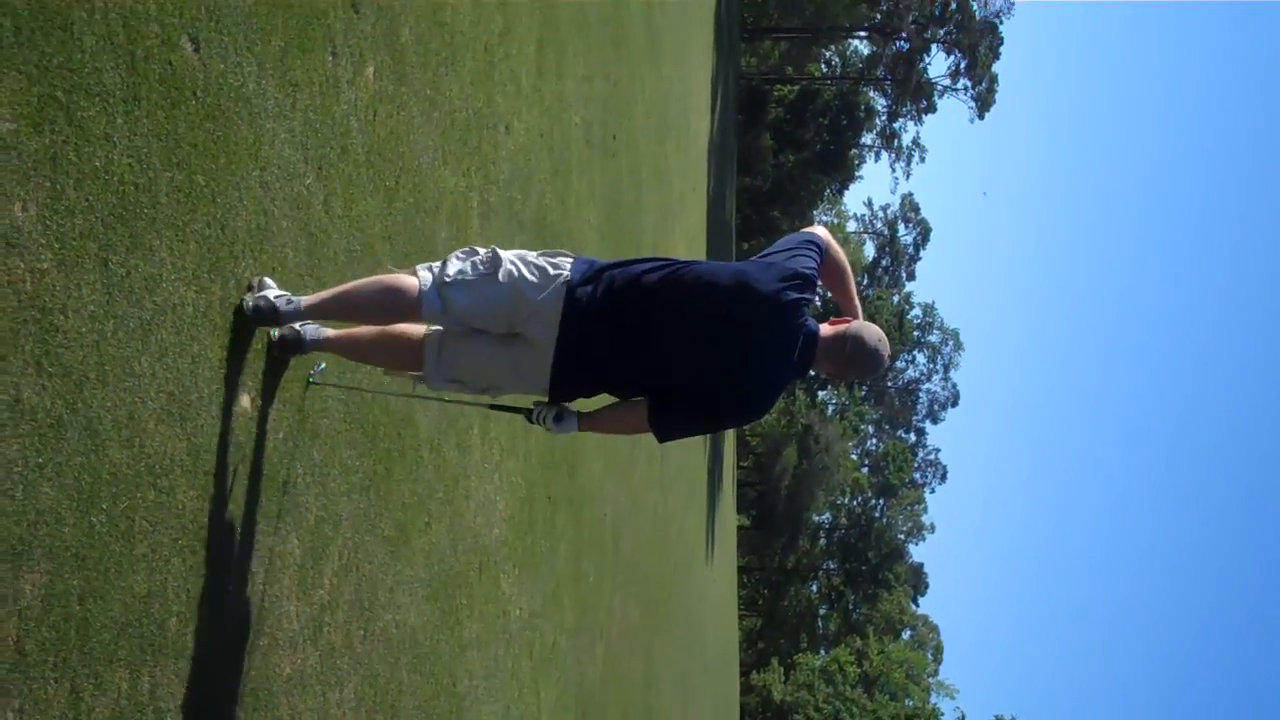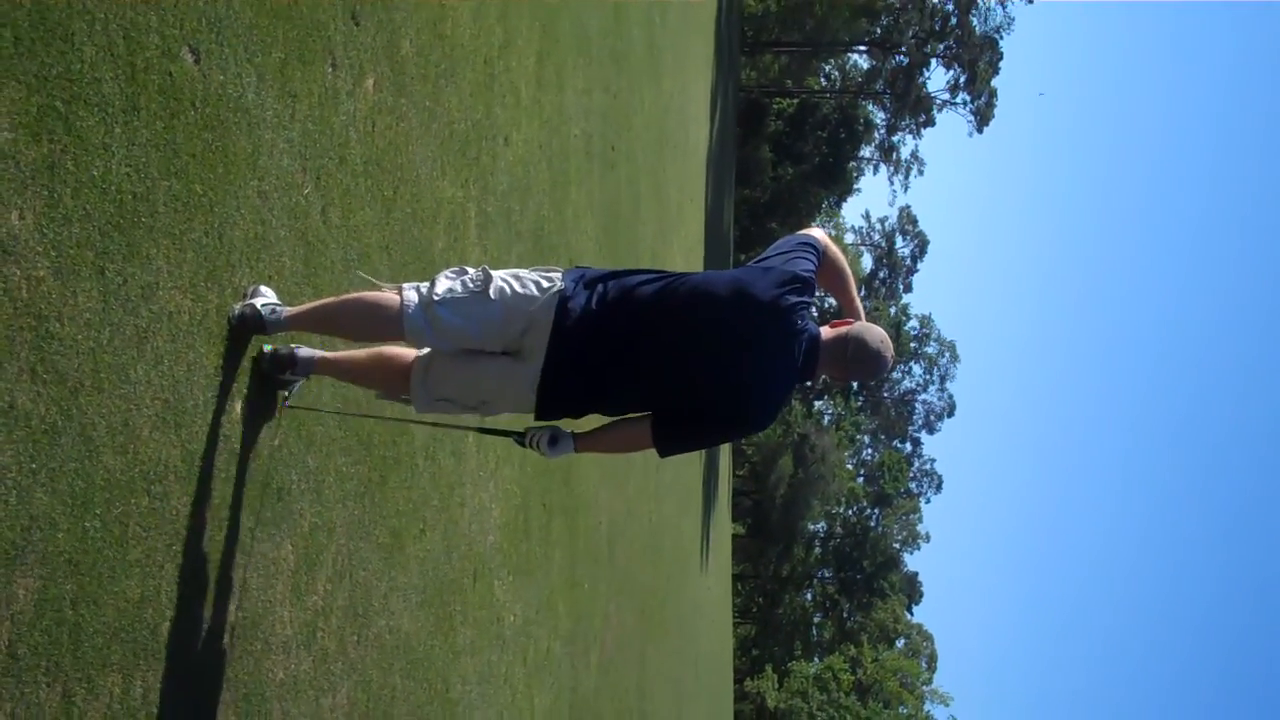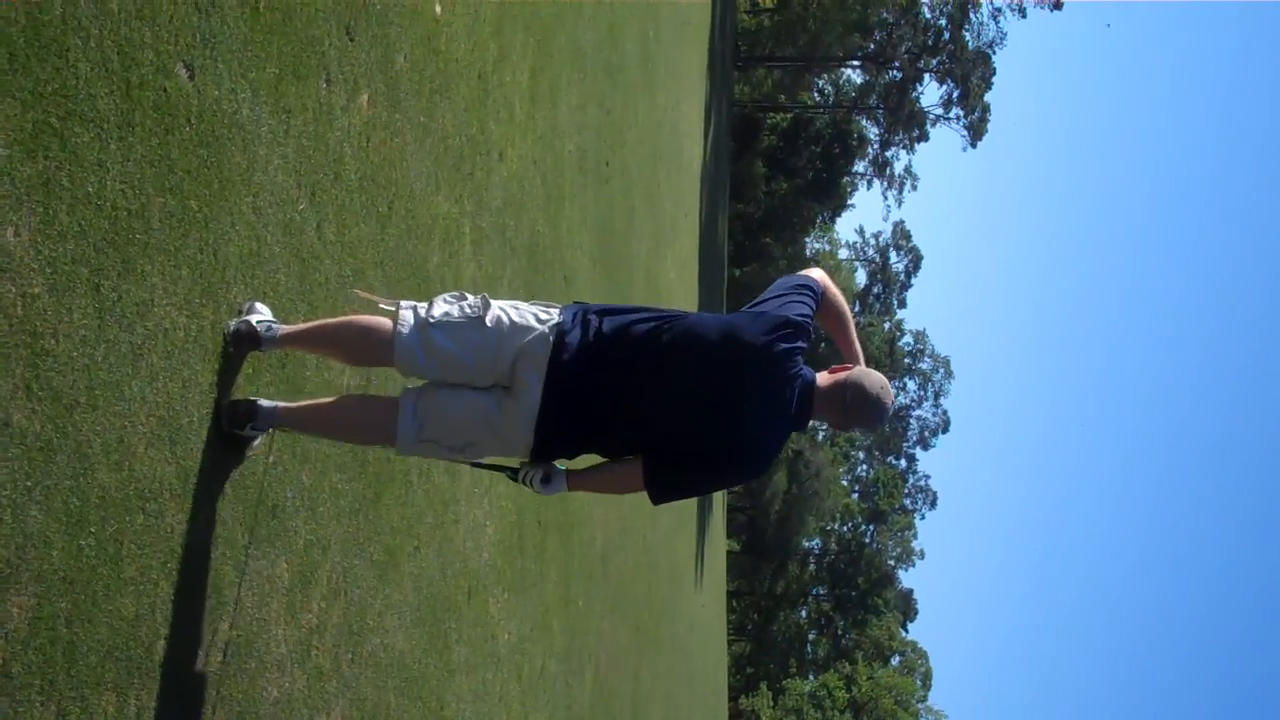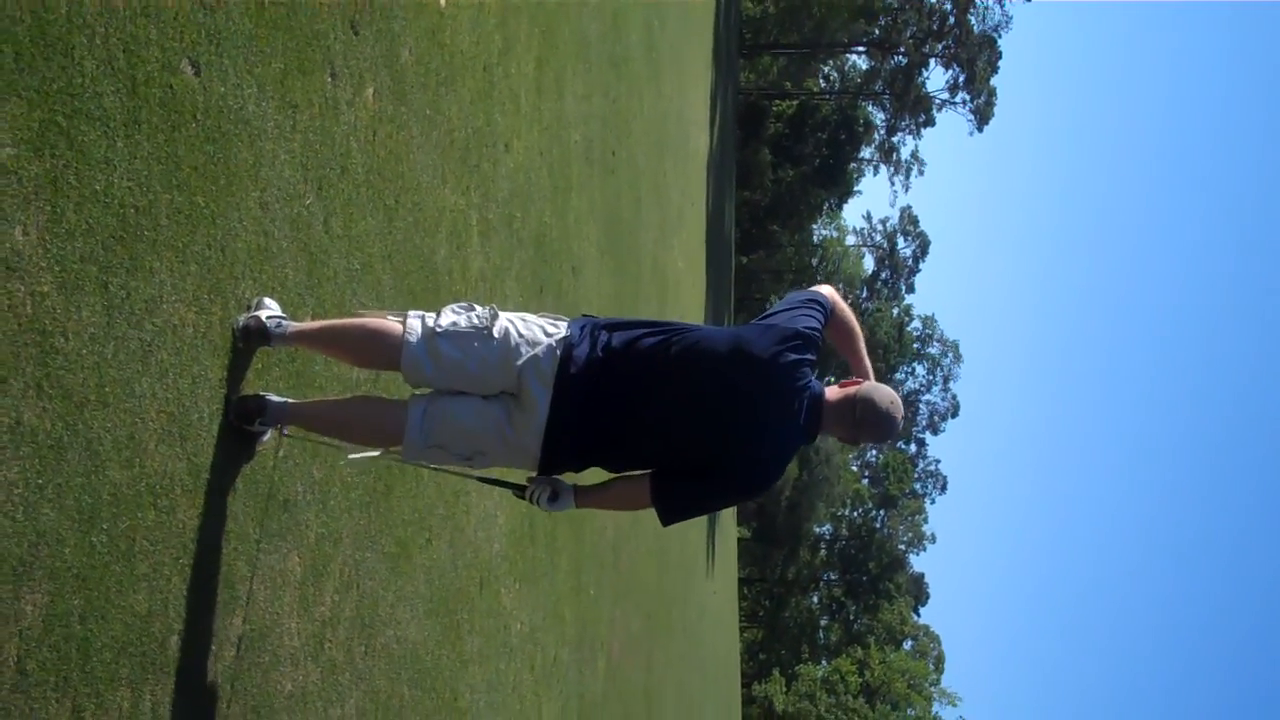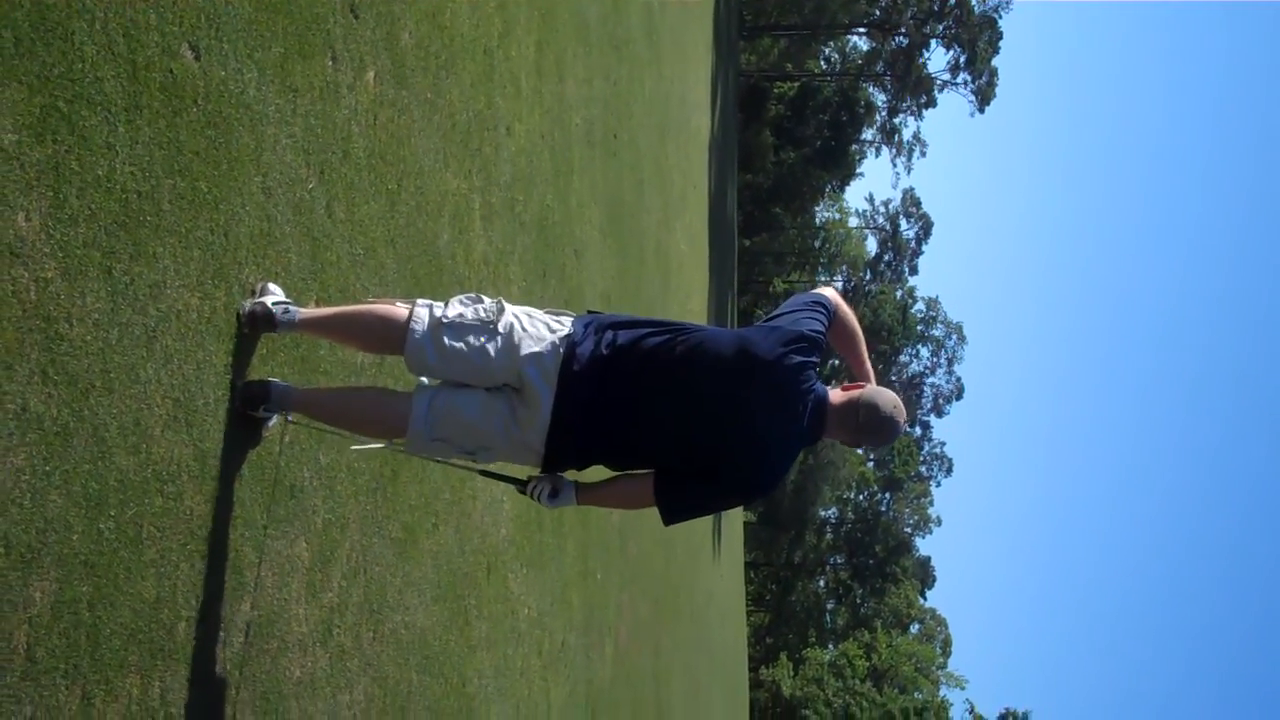
dt=0.4s
person 1, frame 1
left shoulder: (789, 277)
right shoulder: (752, 396)
left elbow: (819, 234)
right elbow: (653, 415)
left wrist: (856, 313)
right wrist: (578, 422)
left hip: (571, 287)
right hip: (566, 367)
left knee: (428, 289)
right knee: (433, 353)
left ankle: (295, 306)
right ankle: (320, 337)
person 1, frame 2
left shoulder: (787, 282)
right shoulder: (758, 404)
left elbow: (817, 237)
right elbow: (656, 430)
left wrist: (857, 316)
right wrist: (573, 443)
left hip: (565, 299)
right hip: (559, 387)
left knee: (412, 310)
right knee: (422, 379)
left ankle: (278, 315)
right ankle: (309, 363)
person 1, frame 3
left shoulder: (783, 327)
right shoulder: (752, 451)
left elbow: (818, 277)
right elbow: (648, 473)
left wrist: (858, 362)
right wrist: (566, 480)
left hip: (559, 336)
right hip: (549, 426)
left knee: (407, 334)
right knee: (409, 421)
left ankle: (273, 330)
right ankle: (278, 415)
person 1, frame 4
left shoulder: (792, 337)
right shoulder: (760, 466)
left elbow: (827, 293)
right elbow: (658, 490)
left wrist: (867, 377)
right wrist: (574, 496)
left hip: (565, 347)
right hip: (556, 436)
left knee: (415, 342)
right knee: (413, 425)
left ankle: (282, 327)
right ankle: (284, 411)
person 1, frame 5
left shoulder: (795, 343)
right shoulder: (762, 470)
left elbow: (828, 296)
right elbow: (658, 489)
left wrist: (868, 380)
right wrist: (574, 494)
left hip: (569, 343)
right hip: (559, 432)
left knee: (422, 327)
right knee: (416, 417)
left ankle: (290, 315)
right ankle: (287, 396)
